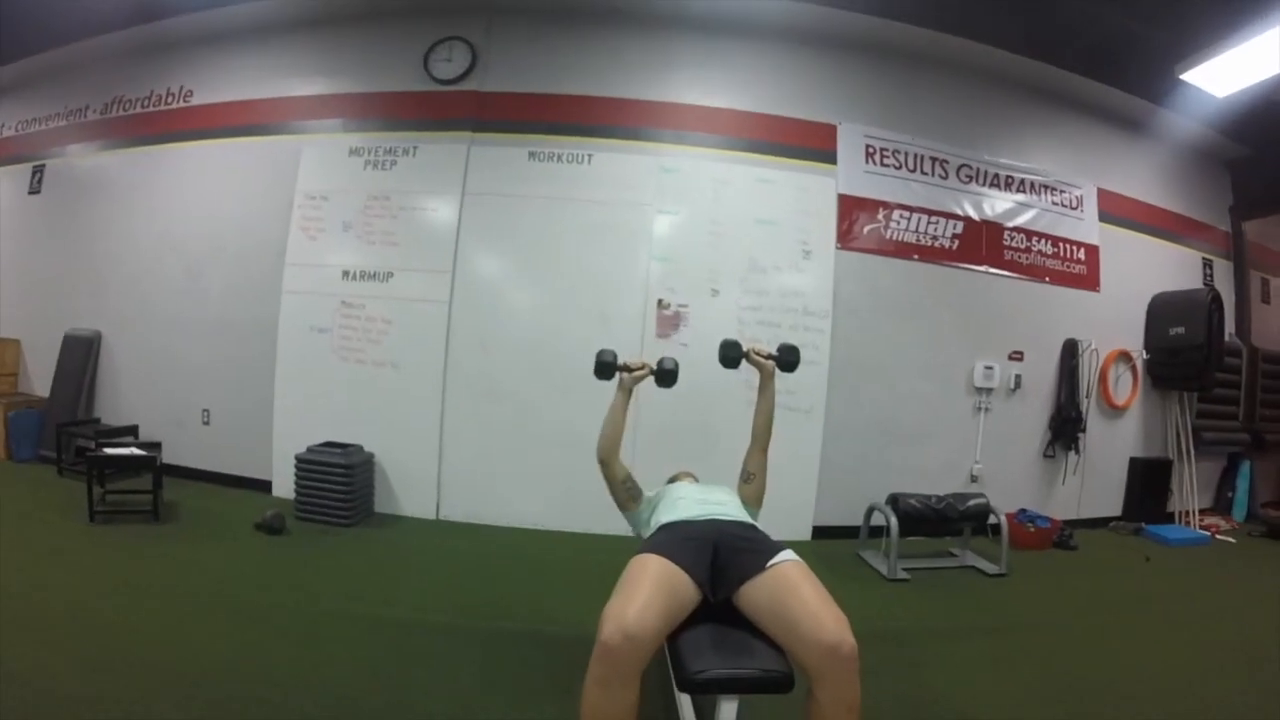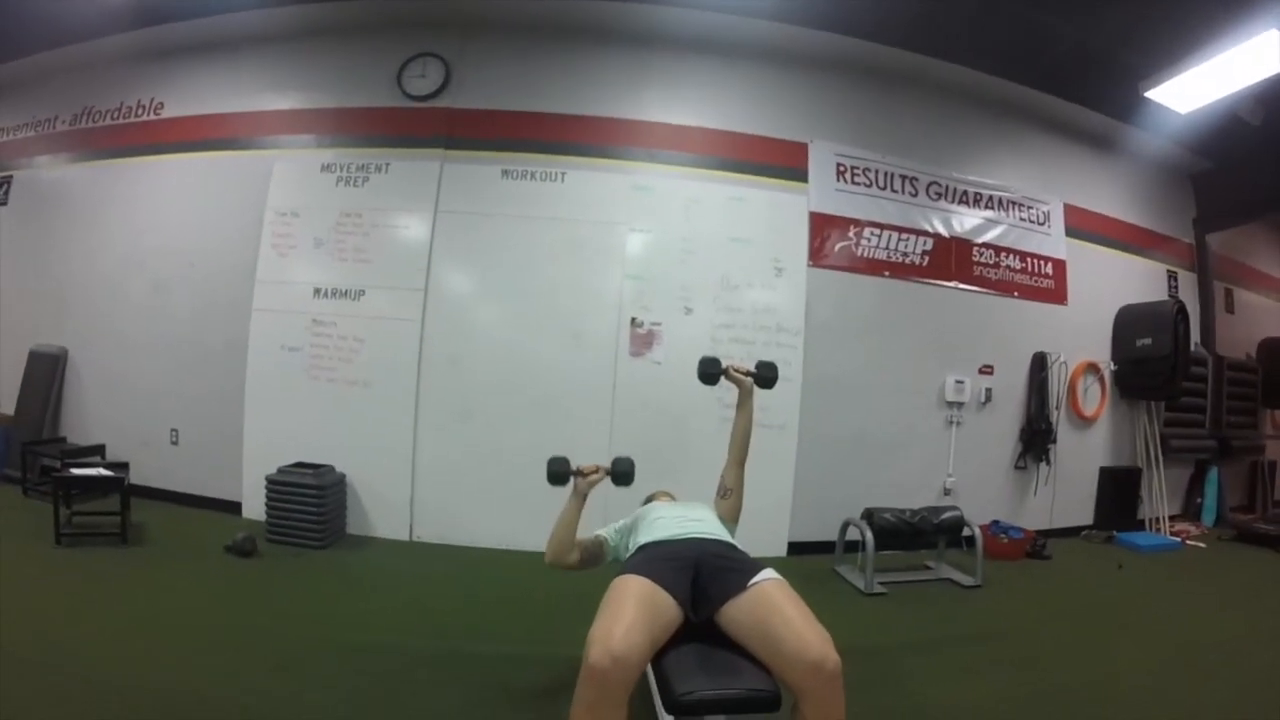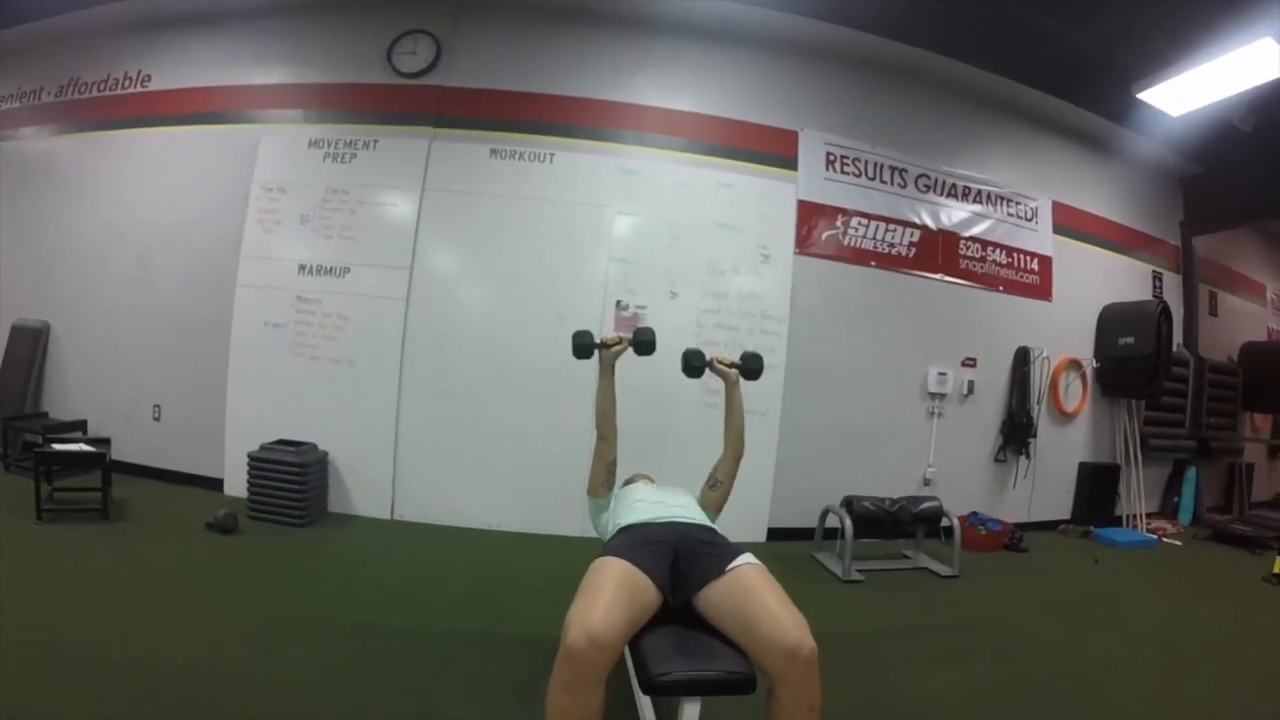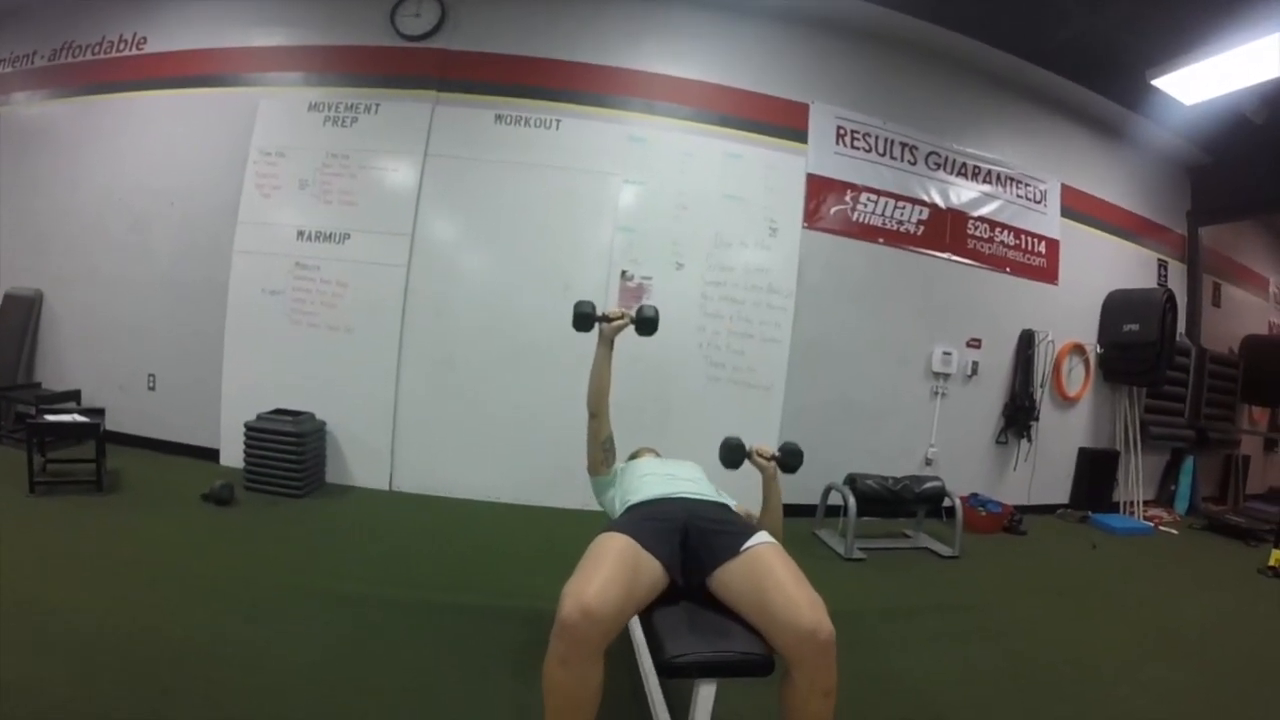
dt=1s
person 1, frame 1
left shoulder: (734, 500)
right shoulder: (653, 507)
left elbow: (759, 448)
right elbow: (608, 458)
left wrist: (767, 378)
right wrist: (625, 390)
left knee: (838, 651)
right knee: (617, 643)
person 1, frame 2
left shoulder: (710, 516)
right shoulder: (631, 525)
left elbow: (735, 463)
right elbow: (558, 557)
left wrist: (745, 394)
right wrist: (579, 494)
left knee: (822, 667)
right knee: (605, 664)
person 1, frame 3
left shoulder: (695, 506)
right shoulder: (611, 506)
left elbow: (733, 454)
right elbow: (606, 438)
left wrist: (731, 385)
right wrist: (607, 367)
left hip: (705, 542)
left knee: (799, 653)
right knee: (582, 646)
person 1, frame 4
left shoulder: (699, 474)
right shoulder: (617, 480)
left elbow: (769, 533)
right elbow: (597, 415)
left wrist: (769, 475)
right wrist: (606, 341)
left hip: (717, 518)
right hip: (646, 515)
left knee: (815, 637)
right knee: (578, 619)
